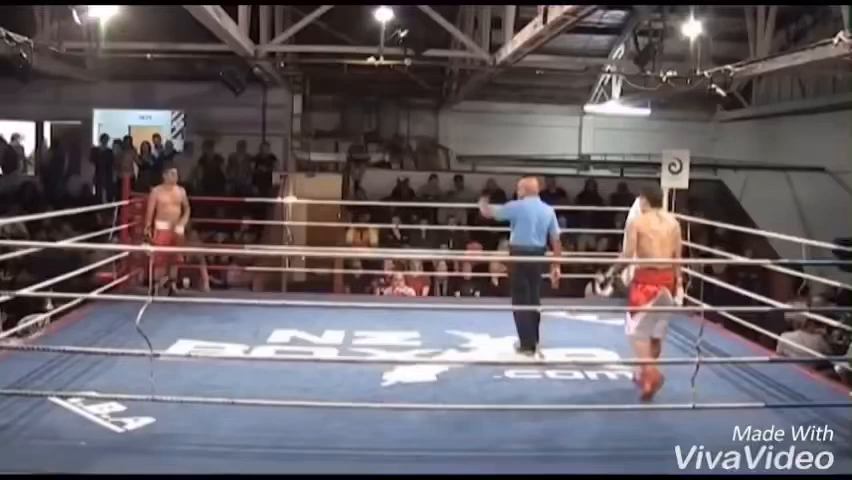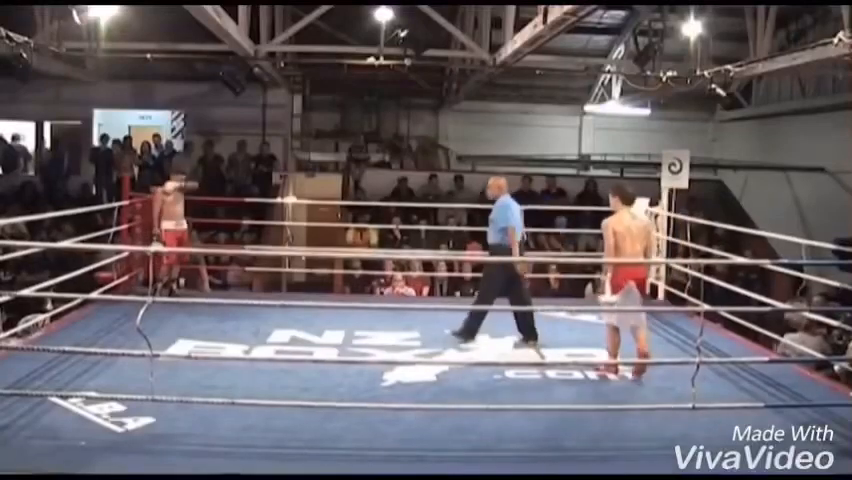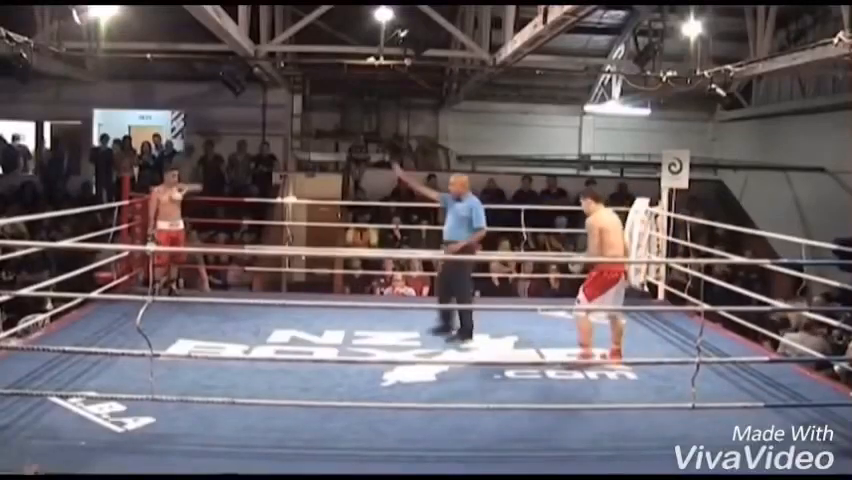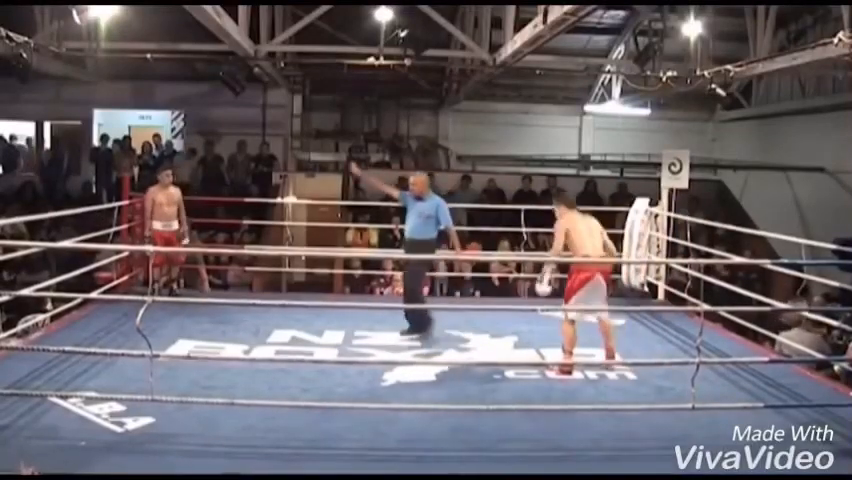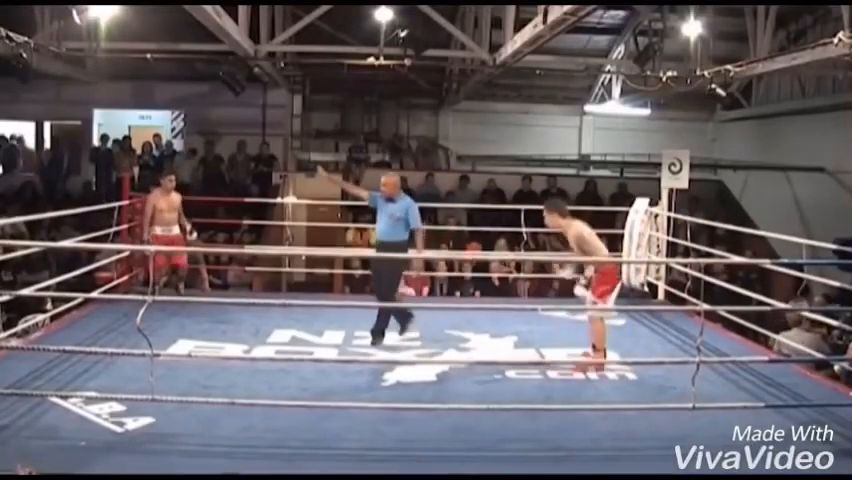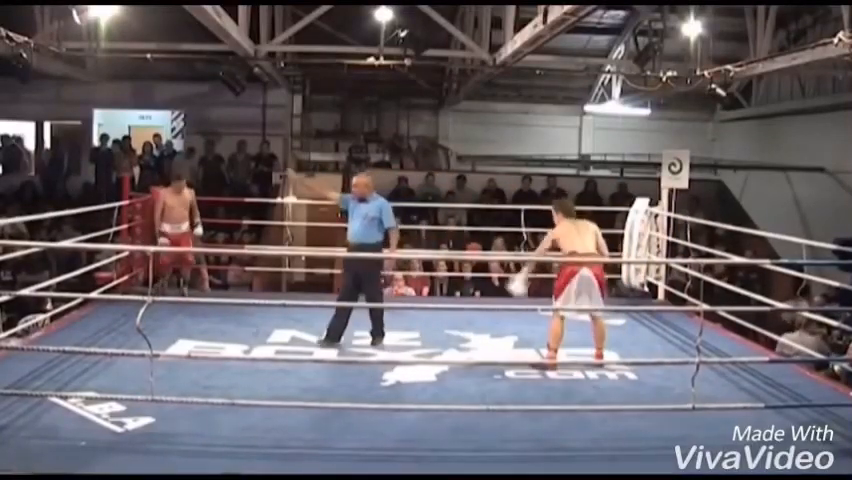
dt=0.5s
person 1, frame 1
left shoulder: (636, 223)
right shoulder: (673, 223)
left elbow: (628, 255)
right elbow: (677, 257)
left wrist: (611, 272)
right wrist: (678, 283)
left hip: (646, 279)
right hip: (667, 279)
left knee: (638, 332)
right knee: (656, 331)
left ankle: (651, 374)
right ankle: (646, 375)
person 1, frame 2
left shoulder: (610, 222)
right shoulder: (644, 221)
left elbow: (609, 255)
right elbow: (649, 253)
left wrist: (606, 278)
left hip: (620, 273)
right hip: (639, 273)
left knee: (613, 321)
right knee: (637, 319)
left ankle: (612, 363)
right ankle: (643, 355)
person 1, frame 3
left shoulder: (593, 220)
right shoulder: (613, 217)
left elbow: (593, 252)
right elbow: (625, 247)
left hip: (605, 269)
right hip: (620, 269)
left knee: (582, 310)
right knee: (614, 312)
left ankle: (585, 353)
right ankle: (616, 352)
person 1, frame 4
left shoulder: (562, 223)
right shoulder: (592, 220)
left elbow: (556, 250)
right elbow: (611, 250)
left wrist: (546, 271)
left hip: (582, 269)
right hip: (601, 266)
left knee: (570, 315)
right knee: (601, 312)
left ankle: (567, 362)
right ankle: (610, 354)
person 1, frame 5
left shoulder: (577, 231)
right shoulder: (571, 228)
left elbow: (600, 252)
left wrist: (589, 273)
left hip: (605, 270)
right hip: (603, 270)
left knee: (593, 314)
right knee: (595, 314)
left ankle: (598, 356)
right ankle: (599, 354)
person 1, frame 6
left shoulder: (557, 230)
right shoulder: (591, 226)
left elbow: (539, 252)
right elbow: (605, 254)
left wrist: (523, 274)
left hip: (573, 266)
right hip: (595, 266)
left knee: (558, 313)
right knee: (596, 313)
left ankle: (551, 358)
right ankle: (599, 355)
person 2, frame 1
left shoulder: (517, 206)
right shoulder: (549, 210)
left elbow: (489, 213)
right elbow: (556, 240)
left wrist: (482, 204)
right wrist: (556, 265)
left hip: (519, 256)
right hip: (538, 257)
left knee: (521, 301)
right knee: (534, 298)
left ankle: (527, 344)
right ankle: (532, 340)
person 2, frame 2
left shoulder: (501, 205)
right shoulder: (513, 204)
left elbow: (511, 231)
left wrist: (515, 256)
left hip: (501, 253)
right hip: (512, 253)
left knee: (485, 295)
right knee: (519, 296)
left ankle: (468, 331)
right ankle: (530, 335)
person 2, frame 3
left shoulder: (474, 204)
right shoulder: (452, 200)
left elbow: (481, 231)
right elbow: (429, 193)
left wrist: (460, 245)
right wrist: (405, 178)
left hip: (462, 252)
right hip: (451, 249)
left knee: (462, 292)
right knee: (444, 288)
left ankle: (465, 332)
right ankle: (446, 324)
person 2, frame 4
left shoulder: (437, 203)
right shoulder: (410, 198)
left elbow: (449, 228)
right elbow: (386, 189)
left wrist: (458, 250)
right wrist: (361, 175)
left hip: (424, 247)
right hip: (410, 246)
left knee: (413, 286)
right knee: (409, 287)
left ankle: (424, 322)
right ankle: (416, 325)
person 2, frame 5
left shoulder: (408, 205)
right shoulder: (380, 199)
left elbow: (418, 231)
right elbow: (356, 190)
left wrist: (418, 256)
right wrist: (329, 178)
left hip: (396, 251)
right hip: (380, 248)
left knee: (386, 292)
right knee: (378, 290)
left ankle: (379, 332)
right ankle: (404, 317)
person 2, frame 6
left shoulder: (381, 204)
right shoulder: (352, 200)
left elbow: (393, 230)
right elbow: (327, 193)
left wrist: (391, 254)
right wrist: (300, 180)
left hip: (370, 252)
right hip: (353, 252)
left knee: (373, 296)
right knee: (345, 295)
left ankle: (378, 334)
right ankle: (333, 336)
person 3, frame 1
left shoulder: (181, 191)
right shoulder: (156, 191)
left elbow: (187, 209)
right elbow: (150, 212)
left wrist: (183, 223)
right wrist: (147, 229)
left hip: (177, 228)
right hip: (162, 228)
left knee: (175, 259)
right knee: (159, 259)
left ankle: (172, 286)
right ankle: (156, 287)
person 3, frame 2
left shoulder: (180, 188)
right shoulder: (161, 191)
left elbow: (195, 185)
right elbow: (155, 212)
left wrist: (180, 184)
right wrist: (156, 230)
left hip: (182, 227)
right hip: (168, 228)
left knee: (178, 259)
right knee: (168, 259)
left ankle: (172, 286)
right ankle: (159, 286)
person 3, frame 3
left shoulder: (179, 188)
right shoulder: (157, 191)
left elbow: (198, 187)
right elbow: (151, 213)
left wrist: (185, 190)
right wrist: (151, 230)
left hip: (179, 227)
right hip: (163, 228)
left knee: (176, 259)
right knee: (161, 259)
left ankle: (172, 287)
right ankle: (157, 287)
person 3, frame 4
left shoulder: (176, 191)
right shoulder: (152, 192)
left elbow: (181, 209)
right elbow: (147, 214)
left wrist: (184, 227)
right wrist: (147, 232)
left hip: (174, 228)
right hip: (158, 229)
left knee: (177, 259)
right knee: (157, 260)
left ankle: (173, 286)
right ankle: (156, 288)
person 3, frame 5
left shoulder: (177, 196)
right shoulder: (153, 197)
right elbow: (147, 218)
left wrist: (188, 226)
right wrist: (146, 237)
left hip: (175, 233)
right hip: (158, 234)
left knee: (182, 264)
right knee: (158, 265)
left ankle: (180, 284)
right ankle: (156, 288)
person 3, frame 6
left shoulder: (190, 193)
right shoulder: (163, 194)
left elbow: (194, 209)
right elbow: (157, 214)
left wrist: (197, 221)
right wrist: (159, 231)
left hip: (184, 230)
right hip: (167, 230)
left knee: (187, 260)
right knee: (166, 261)
left ankle: (184, 286)
right ankle: (165, 281)
